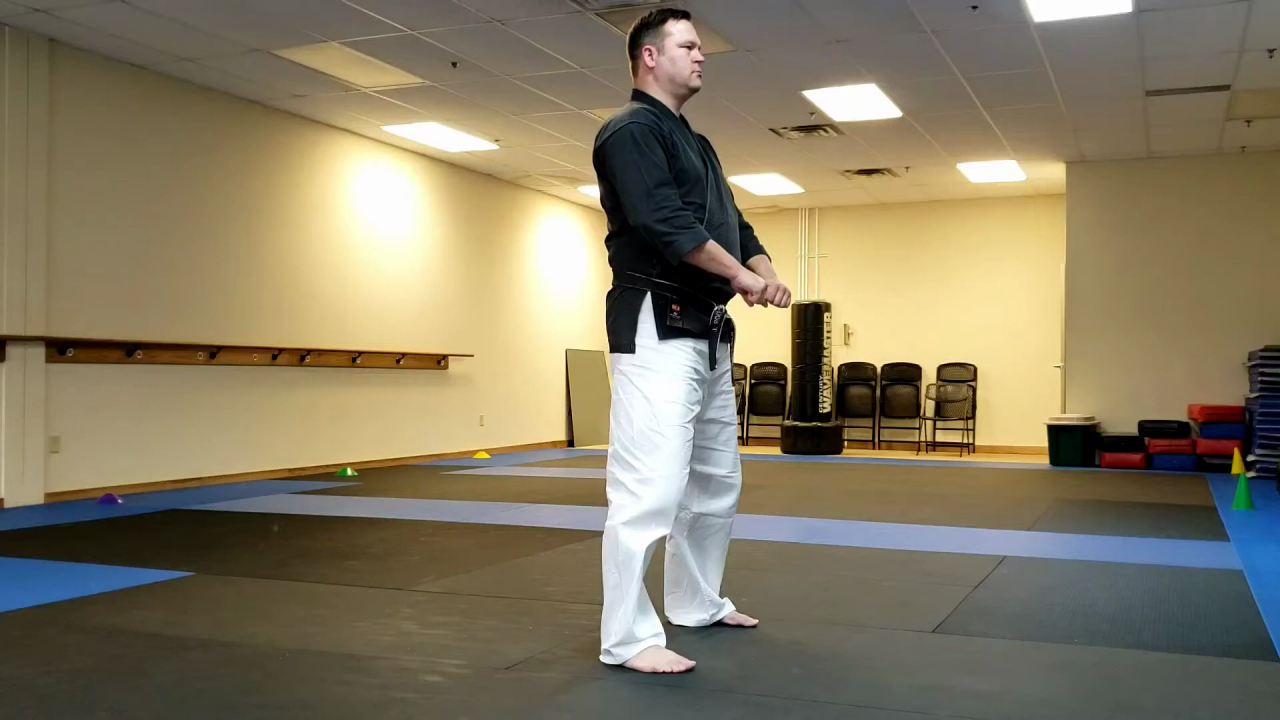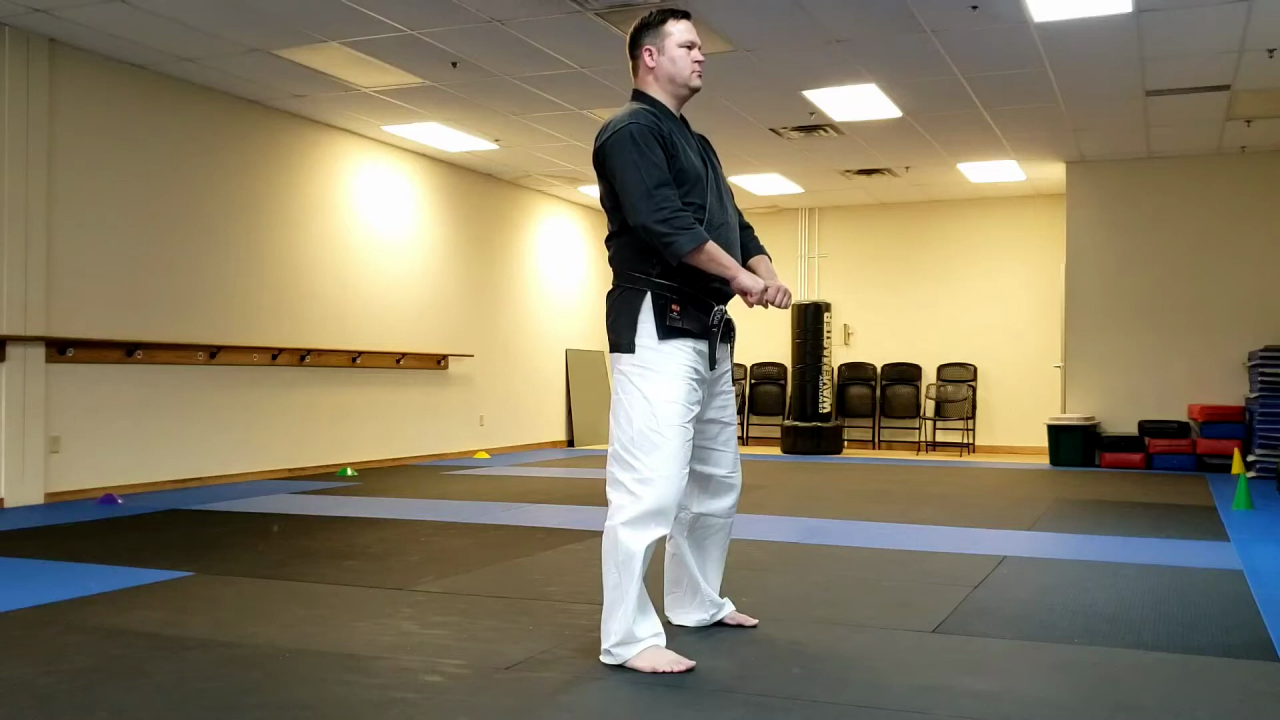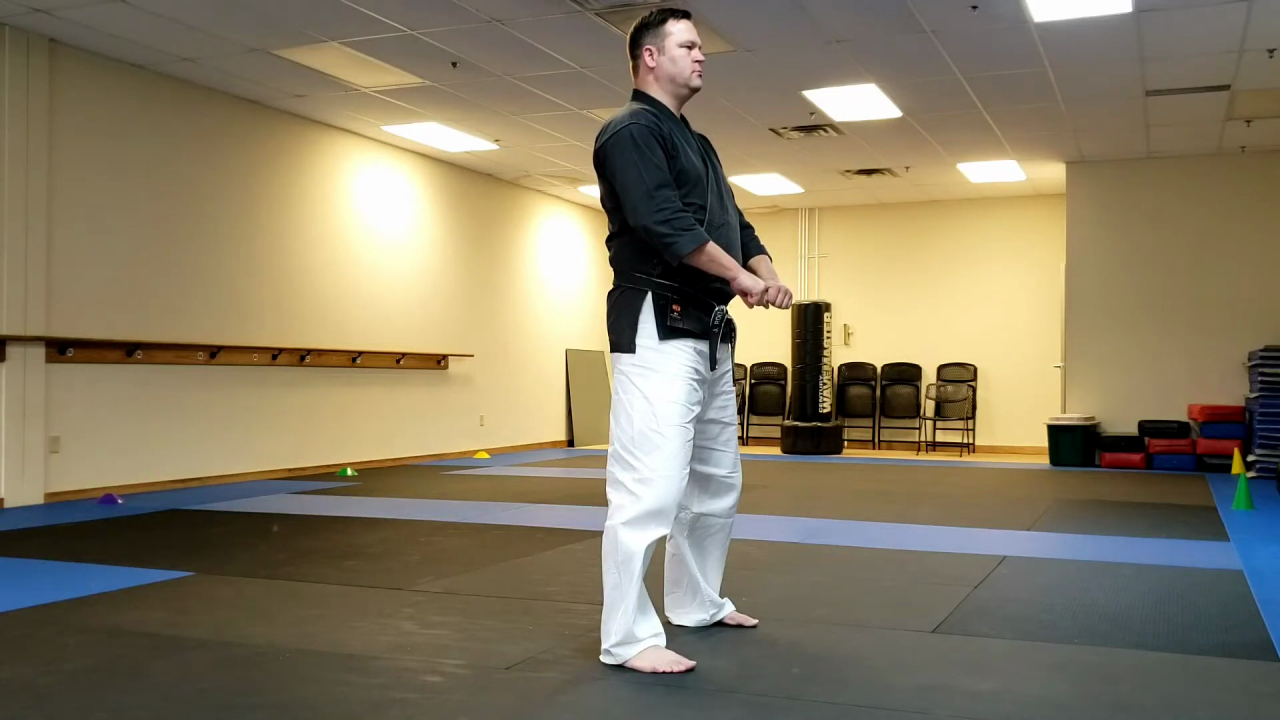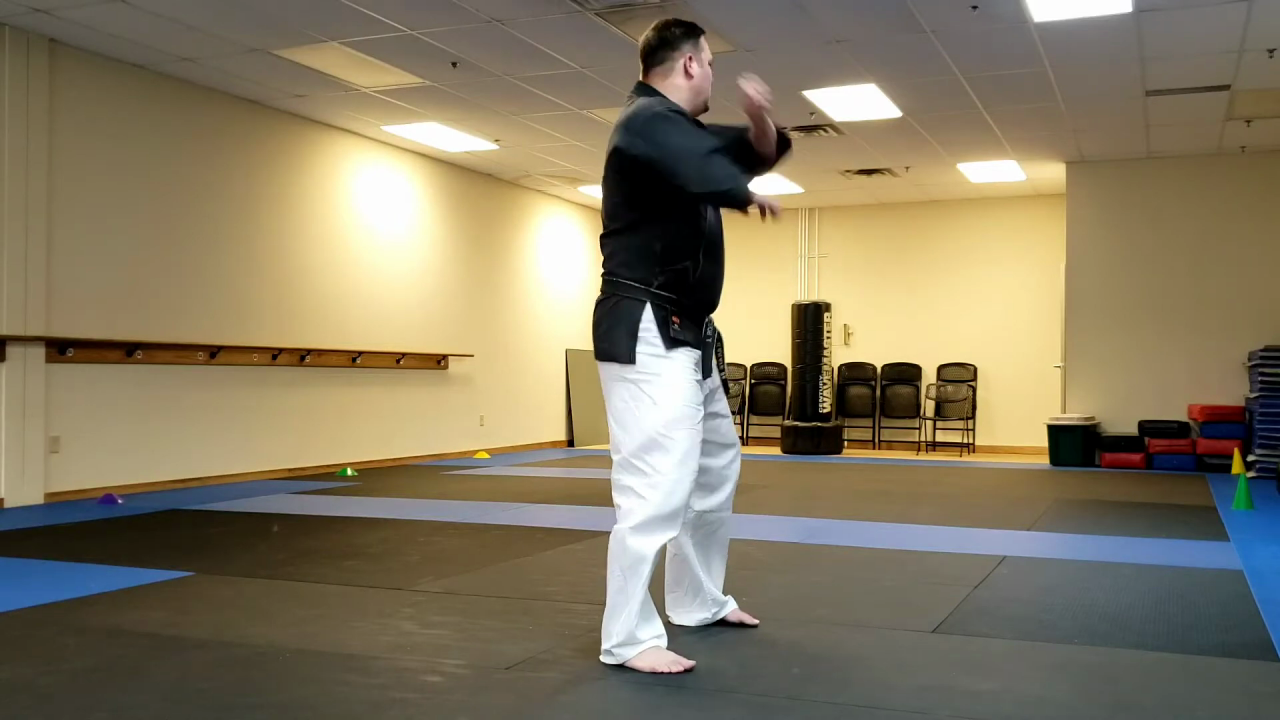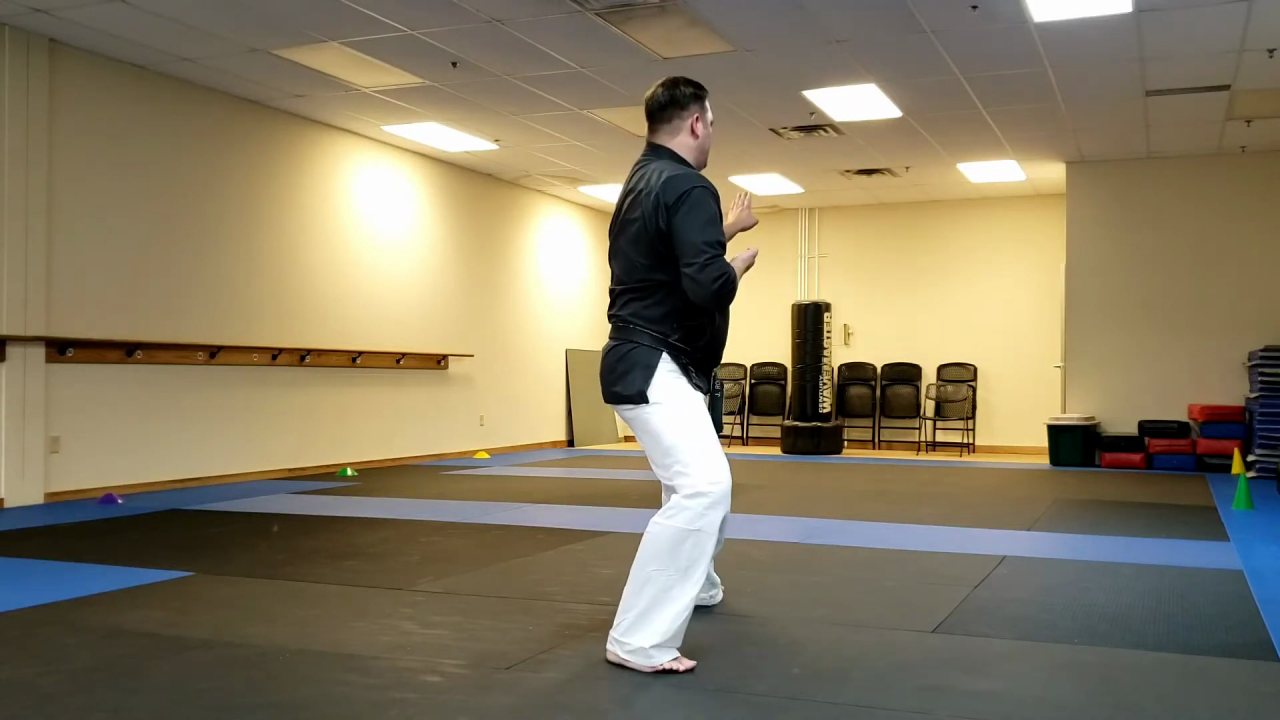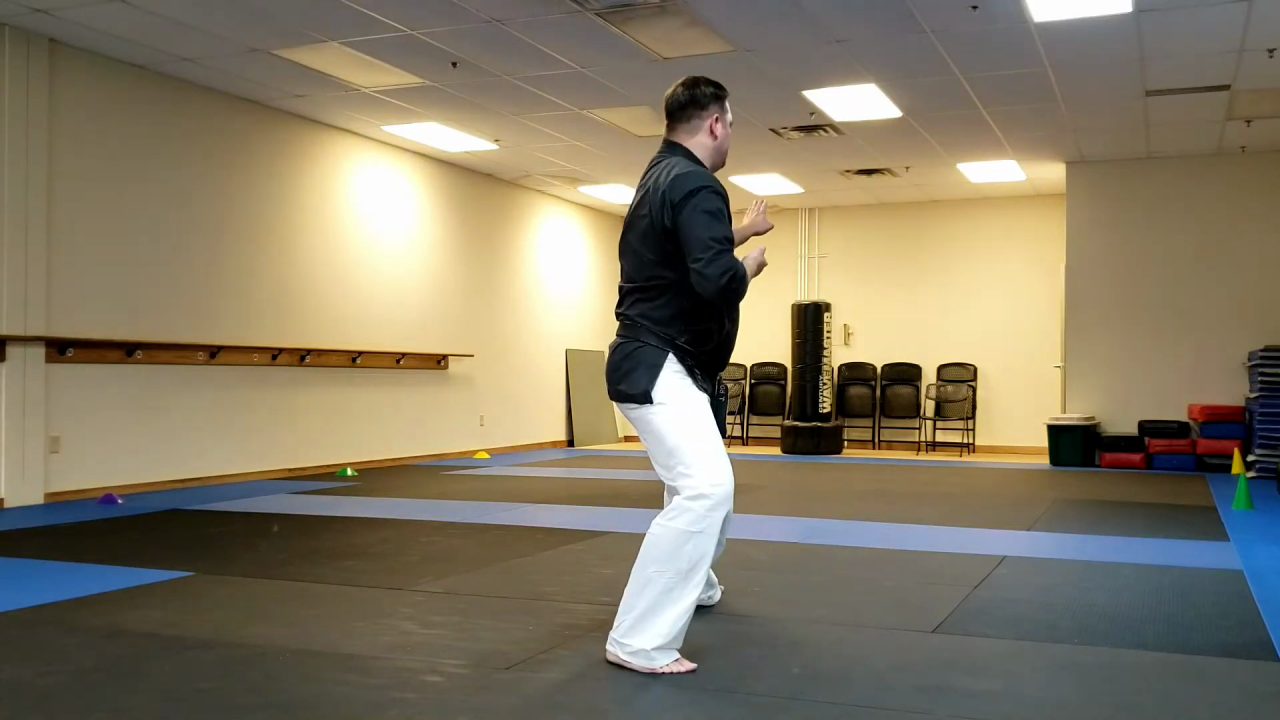
dt=0.7s
person 1, frame 1
left shoulder: (694, 144)
right shoulder: (631, 131)
left elbow: (732, 224)
right elbow: (665, 222)
left wrist: (765, 270)
right wrist: (740, 275)
left hip: (707, 330)
right hip: (658, 326)
left knee: (715, 481)
right knee: (650, 487)
left ankle: (696, 603)
right ankle: (627, 636)
person 1, frame 2
left shoulder: (696, 144)
right shoulder: (631, 131)
left elbow: (733, 223)
right elbow: (664, 223)
left wrist: (767, 273)
right wrist: (739, 276)
left hip: (707, 330)
right hip: (657, 327)
left knee: (715, 481)
right knee: (649, 487)
left ankle: (696, 603)
right ankle: (627, 637)
person 1, frame 3
left shoulder: (695, 143)
right shoulder: (631, 131)
left elbow: (733, 223)
right elbow: (664, 224)
left wrist: (767, 273)
right wrist: (740, 276)
left hip: (707, 330)
right hip: (658, 326)
left knee: (715, 480)
right knee: (650, 485)
left ankle: (695, 603)
right ankle: (627, 636)
person 1, frame 4
left shoulder: (685, 133)
right shoulder: (650, 122)
left elbow: (762, 154)
right elbow: (718, 179)
left wrist: (759, 117)
right wrist: (755, 197)
left hip: (686, 333)
right hip: (647, 333)
left knee: (713, 469)
right knee: (659, 489)
left ankle: (699, 602)
right ankle: (627, 638)
person 1, frame 5
left shoulder: (642, 182)
right shoulder: (687, 187)
right elbow: (708, 285)
left wrist: (727, 229)
right wrist: (740, 262)
left hip: (645, 360)
right hip: (655, 366)
left knee: (694, 482)
right knee: (703, 488)
left ankle: (694, 584)
right ankle: (639, 640)
person 1, frame 6
left shoulder: (663, 177)
right shoulder: (695, 184)
right elbow: (717, 282)
left wrist: (742, 230)
right wrist: (753, 261)
left hip: (656, 361)
right hip: (660, 366)
left knee: (698, 485)
right knee: (705, 491)
left ankle: (693, 585)
right ankle: (638, 641)
